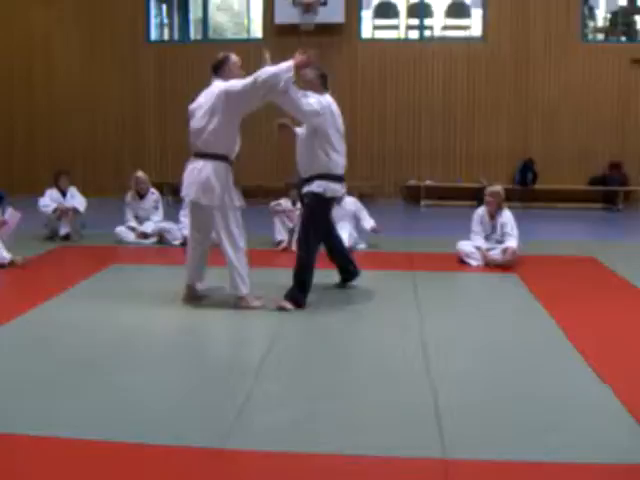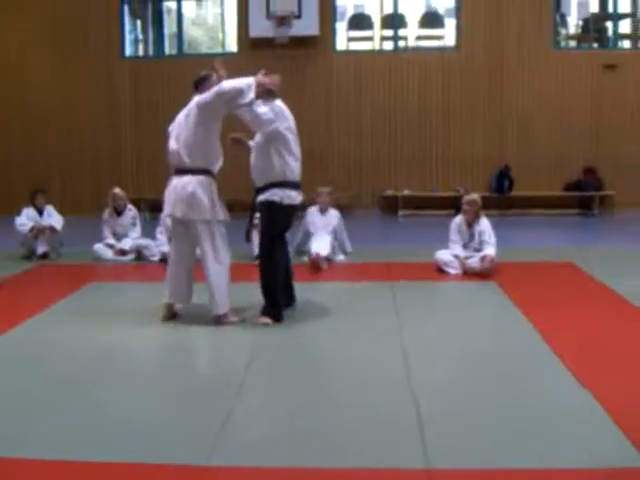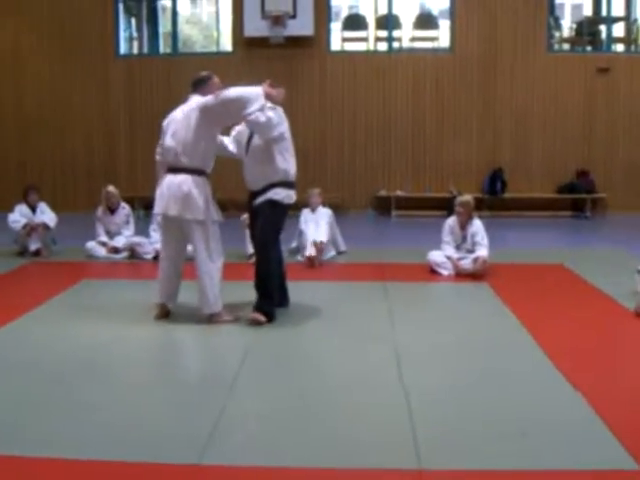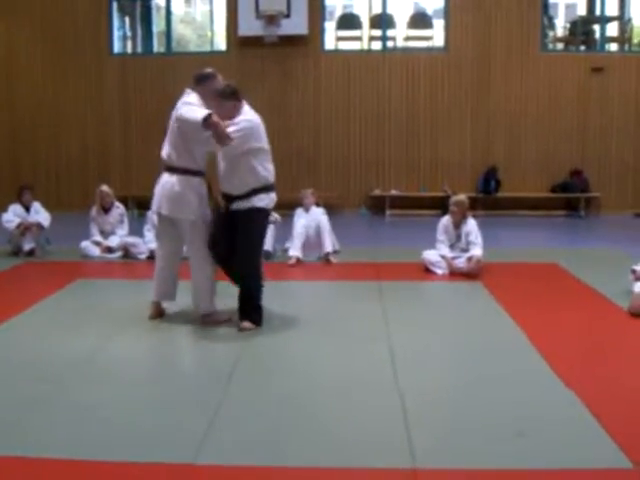
dt=0.5s
person 1, frame 1
left shoulder: (202, 97)
right shoulder: (228, 91)
right elbow: (258, 81)
right wrist: (293, 64)
left hip: (197, 169)
right hip: (215, 172)
left knee: (199, 234)
right knee: (232, 237)
left ankle: (191, 288)
right ankle: (242, 294)
person 1, frame 2
left shoulder: (182, 116)
right shoulder: (204, 106)
right elbow: (225, 91)
right wrist: (256, 82)
left hip: (178, 187)
right hip: (199, 187)
left knee: (180, 253)
right knee: (216, 254)
left ankle: (170, 306)
right ankle: (221, 310)
person 1, frame 3
left shoulder: (175, 114)
right shoulder: (205, 107)
left elbow: (160, 154)
right elbow: (229, 97)
right wrist: (263, 92)
left hip: (170, 186)
right hip: (192, 187)
left knee: (170, 251)
right knee: (208, 252)
left ankle: (162, 304)
right ankle: (213, 309)
person 1, frame 4
left shoulder: (188, 105)
right shoulder: (190, 103)
right elbow: (187, 113)
right wrist: (214, 122)
left hip: (170, 183)
right hip: (186, 186)
left knee: (167, 249)
right knee: (201, 253)
left ankle: (157, 304)
right ankle: (206, 310)
person 2, frame 1
left shoulder: (323, 105)
right shoulder: (319, 106)
left elbow: (291, 99)
right wrist: (293, 132)
left hip: (322, 184)
right hip: (320, 182)
left knee: (307, 238)
right knee: (324, 230)
left ankle: (296, 296)
right ankle: (349, 271)
person 2, frame 2
left shoulder: (276, 111)
right shoulder: (272, 114)
left elbow: (249, 111)
right wrist: (248, 144)
left hip: (279, 194)
right hip: (277, 192)
left knee: (269, 250)
right knee: (276, 246)
left ankle: (273, 310)
right ankle: (286, 297)
person 2, frame 3
left shoulder: (274, 113)
right shoulder: (248, 122)
left elbow: (262, 122)
right elbow: (231, 146)
left hip: (276, 192)
right hip: (258, 193)
left knee: (264, 245)
right knee: (266, 245)
left ankle: (264, 307)
right ankle: (278, 296)
person 2, frame 4
left shoulder: (249, 122)
right shoulder: (232, 120)
left elbow: (223, 141)
left hip: (255, 199)
right hip: (233, 198)
left knee: (248, 256)
right knee: (218, 246)
left ankle: (250, 314)
right ankle: (250, 287)
